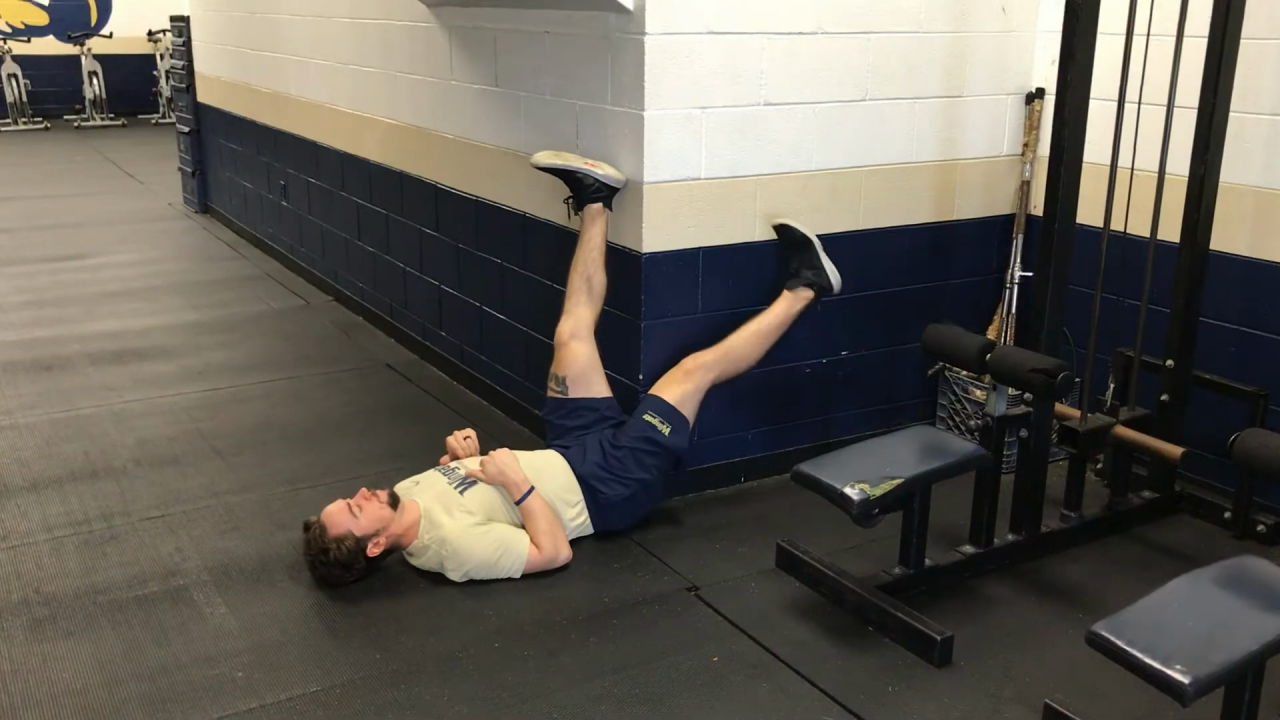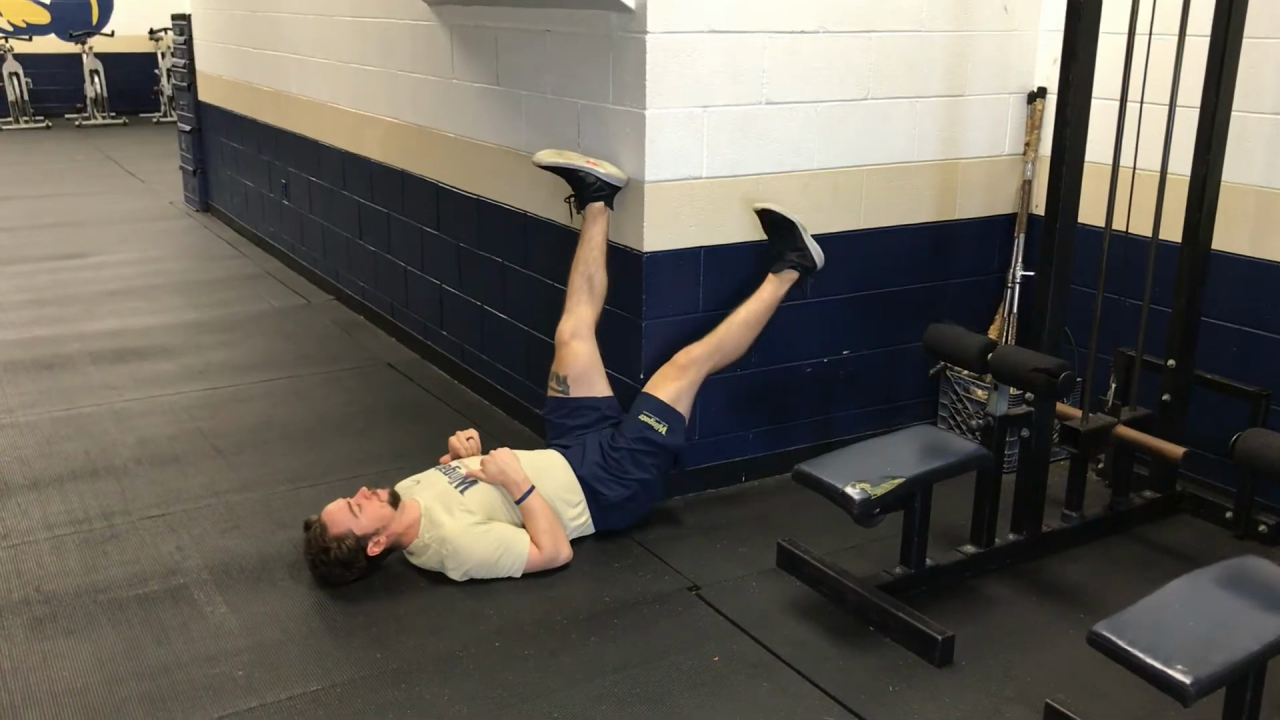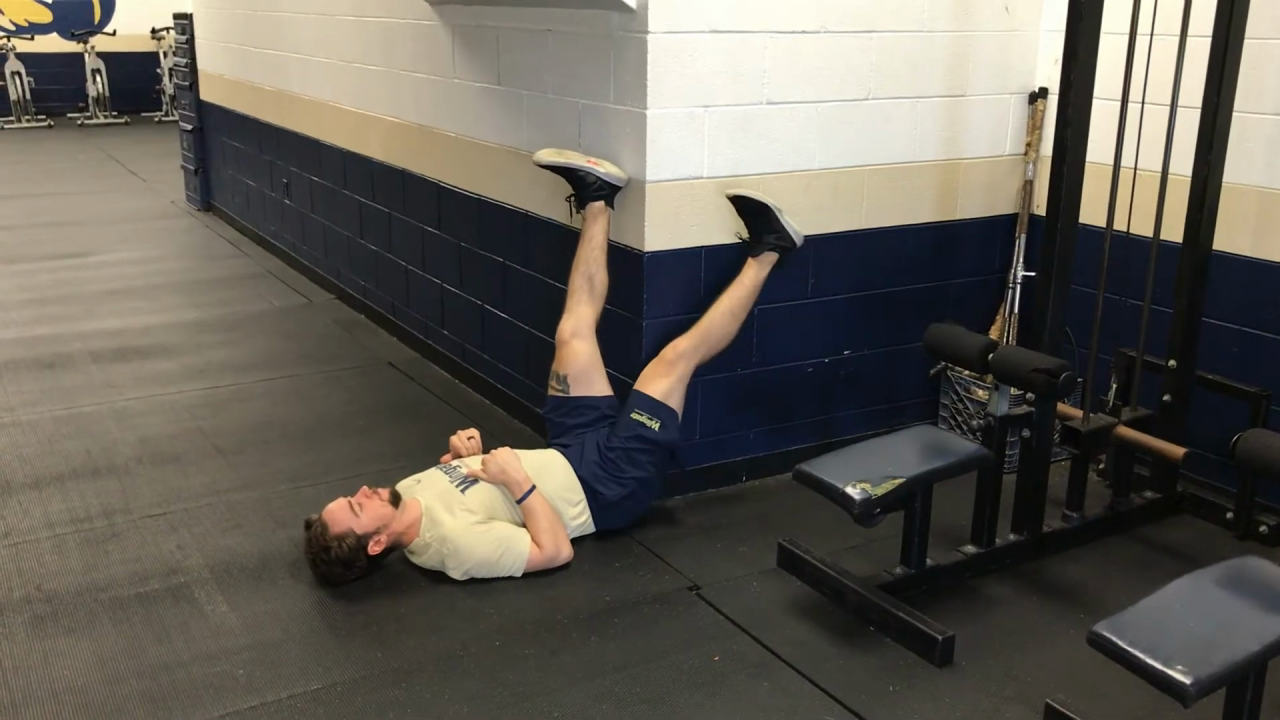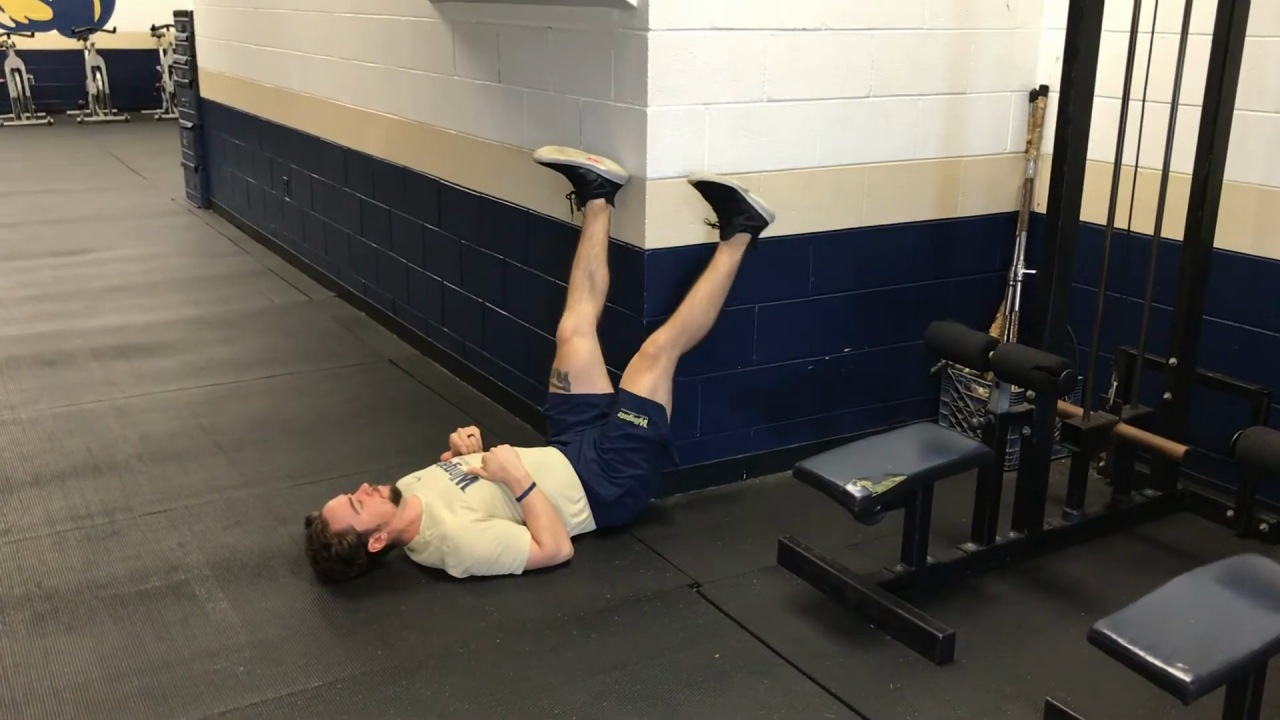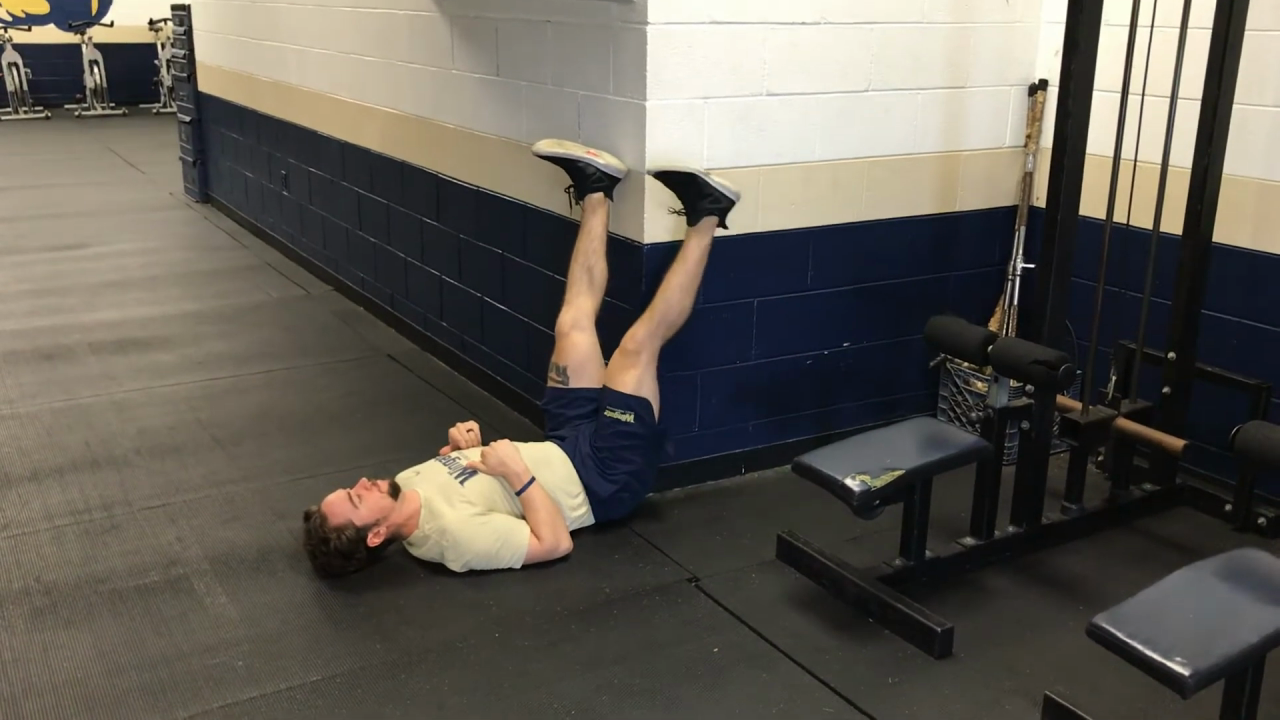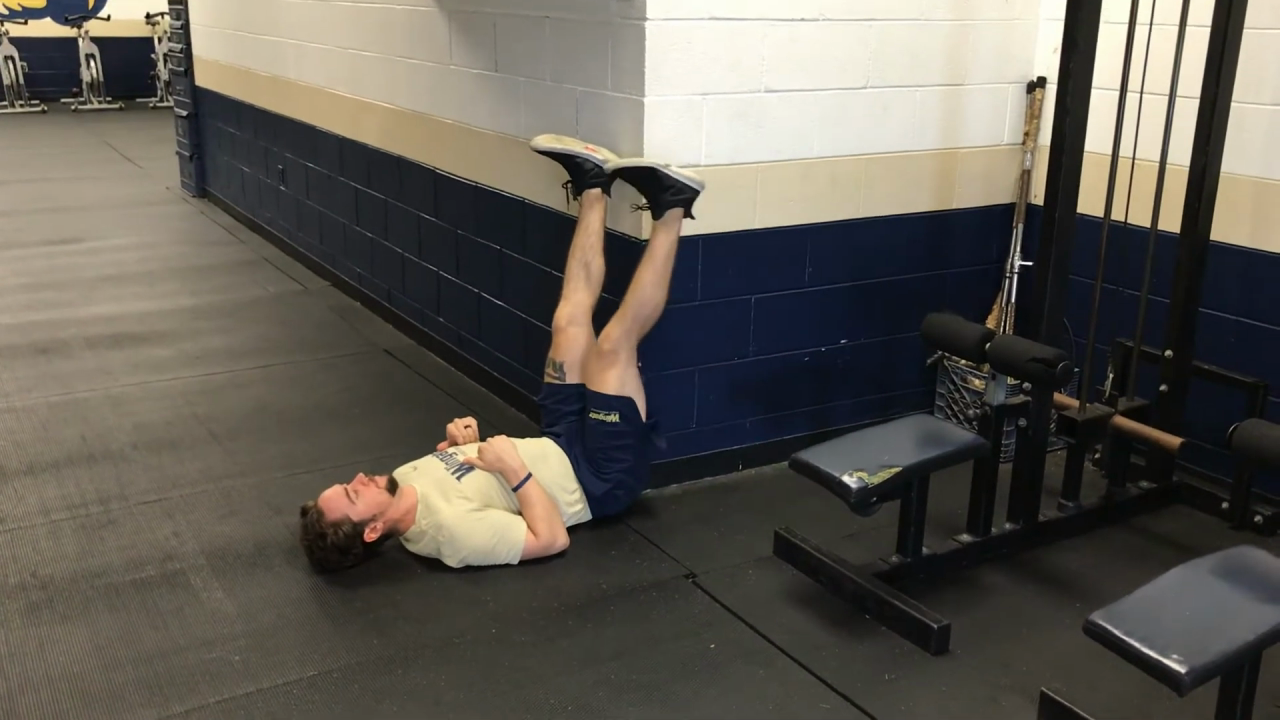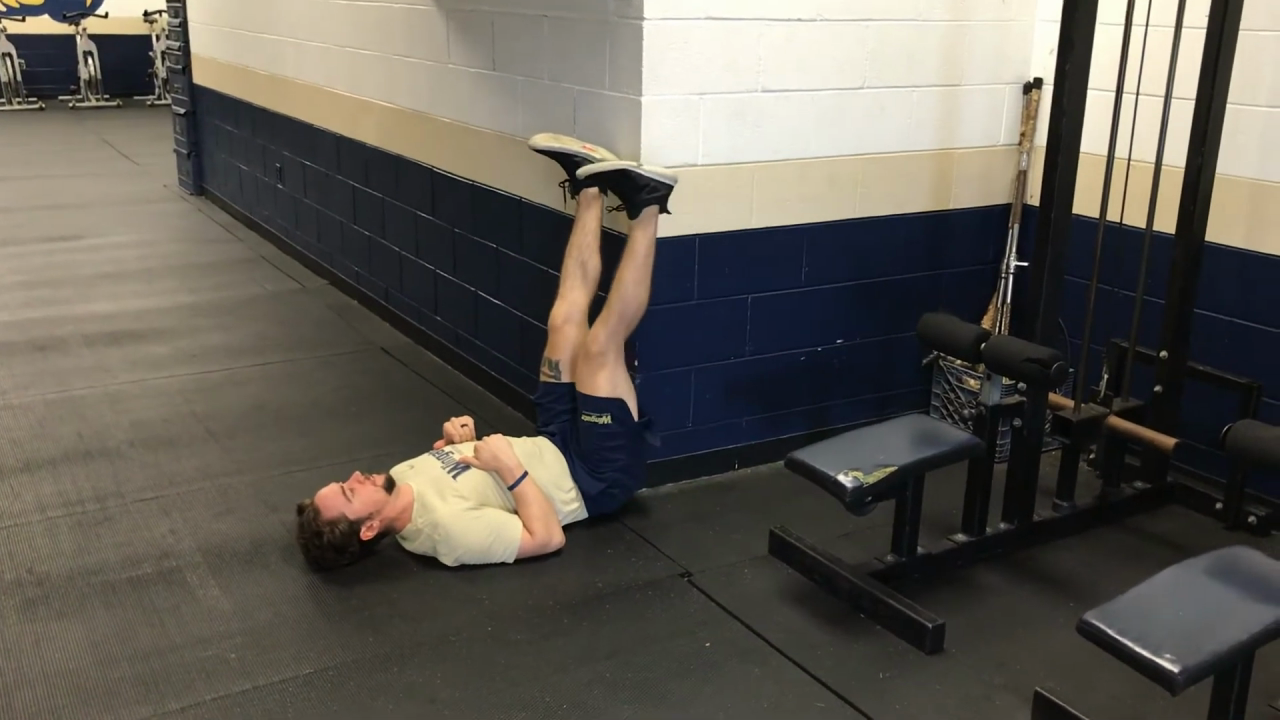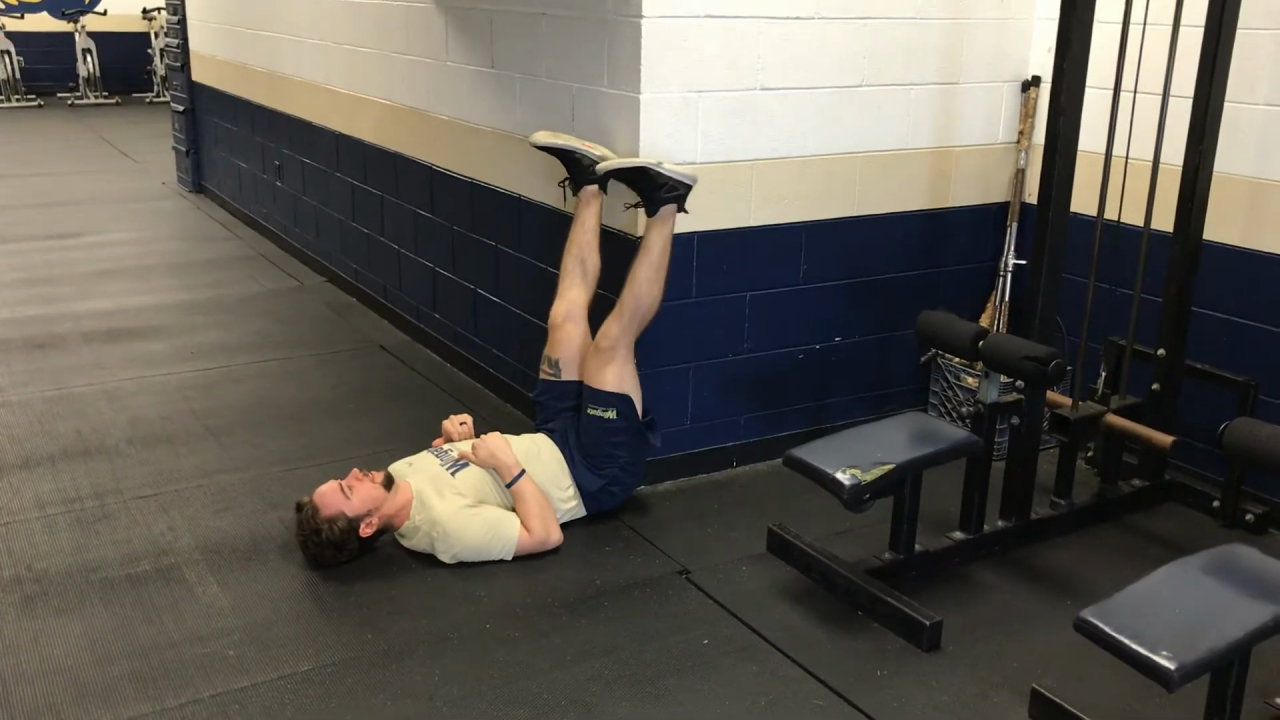
dt=0.4s
person 1, frame 1
left shoulder: (409, 497)
right shoulder: (450, 547)
right elbow: (553, 552)
left wrist: (463, 456)
right wrist: (516, 482)
left hip: (573, 455)
right hip: (609, 487)
right knee: (697, 368)
left ankle: (593, 203)
right ankle: (801, 289)
person 1, frame 2
left shoulder: (408, 497)
right shoulder: (450, 546)
right elbow: (554, 552)
left wrist: (463, 456)
right wrist: (516, 481)
left hip: (572, 454)
right hip: (609, 485)
right knee: (689, 362)
left ankle: (595, 202)
right ankle: (785, 271)
person 1, frame 3
left shoulder: (411, 497)
right shoulder: (451, 545)
right elbow: (555, 551)
left wrist: (463, 457)
right wrist: (517, 479)
left hip: (572, 453)
right hip: (609, 485)
right knee: (676, 357)
left ankle: (595, 201)
right ankle: (763, 254)
person 1, frame 4
left shoulder: (411, 492)
right shoulder: (452, 543)
right elbow: (555, 549)
left wrist: (464, 454)
right wrist: (517, 478)
left hip: (569, 453)
right hip: (608, 483)
right knee: (657, 350)
left ankle: (596, 198)
right ankle: (736, 236)
person 1, frame 5
left shoulder: (410, 486)
right shoulder: (450, 537)
right elbow: (554, 543)
left wrist: (463, 449)
right wrist: (516, 472)
left hip: (567, 449)
right hip: (605, 480)
right knee: (636, 346)
left ankle: (594, 192)
right ankle: (703, 219)
person 1, frame 6
left shoulder: (409, 482)
right shoulder: (448, 533)
right elbow: (551, 539)
left wrist: (461, 444)
right wrist: (514, 469)
left hip: (561, 446)
right hip: (602, 477)
right knee: (612, 345)
left ankle: (592, 187)
right ankle: (669, 211)
person 1, frame 7
left shoulder: (404, 480)
right shoulder: (443, 530)
right elbow: (547, 538)
left wrist: (455, 443)
right wrist: (510, 467)
left hip: (556, 444)
right hip: (598, 477)
right knee: (600, 347)
left ankle: (591, 188)
right ankle: (644, 208)
person 1, frame 8
left shoulder: (402, 478)
right shoulder: (442, 528)
right elbow: (544, 535)
left wrist: (454, 437)
right wrist: (507, 464)
left hip: (557, 440)
right hip: (595, 473)
right knee: (611, 343)
left ankle: (590, 184)
right ankle: (663, 209)
